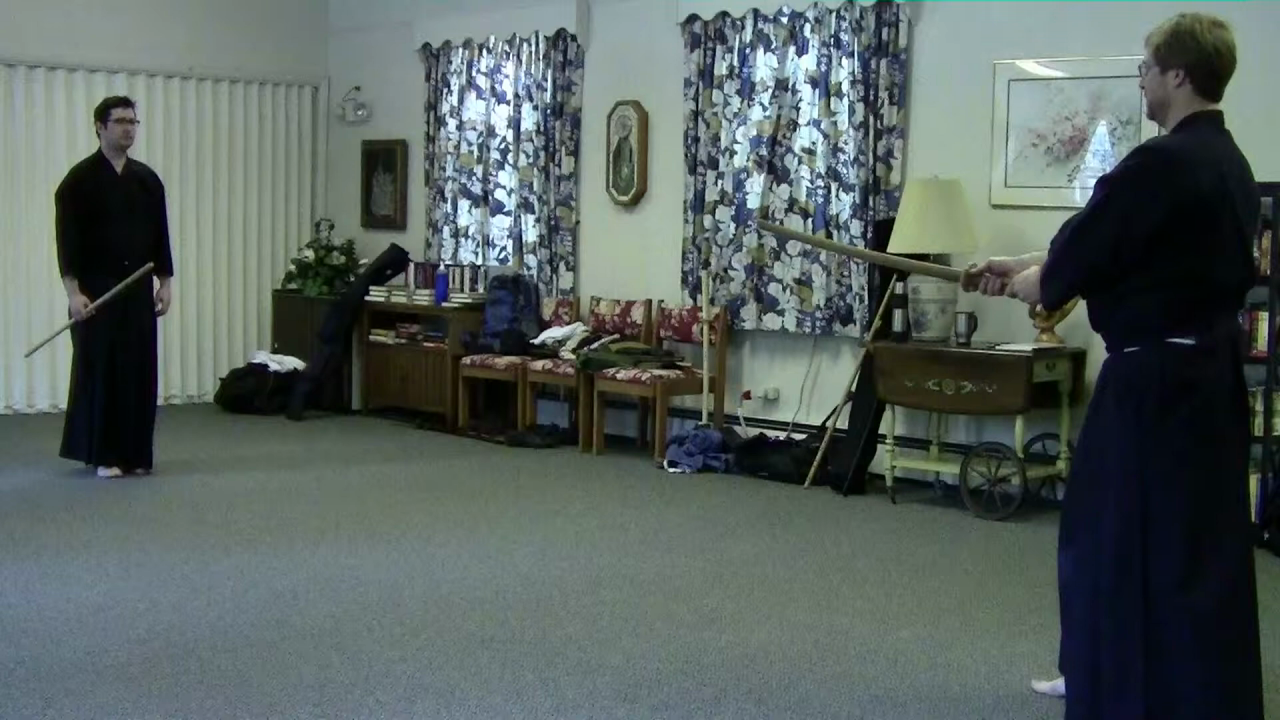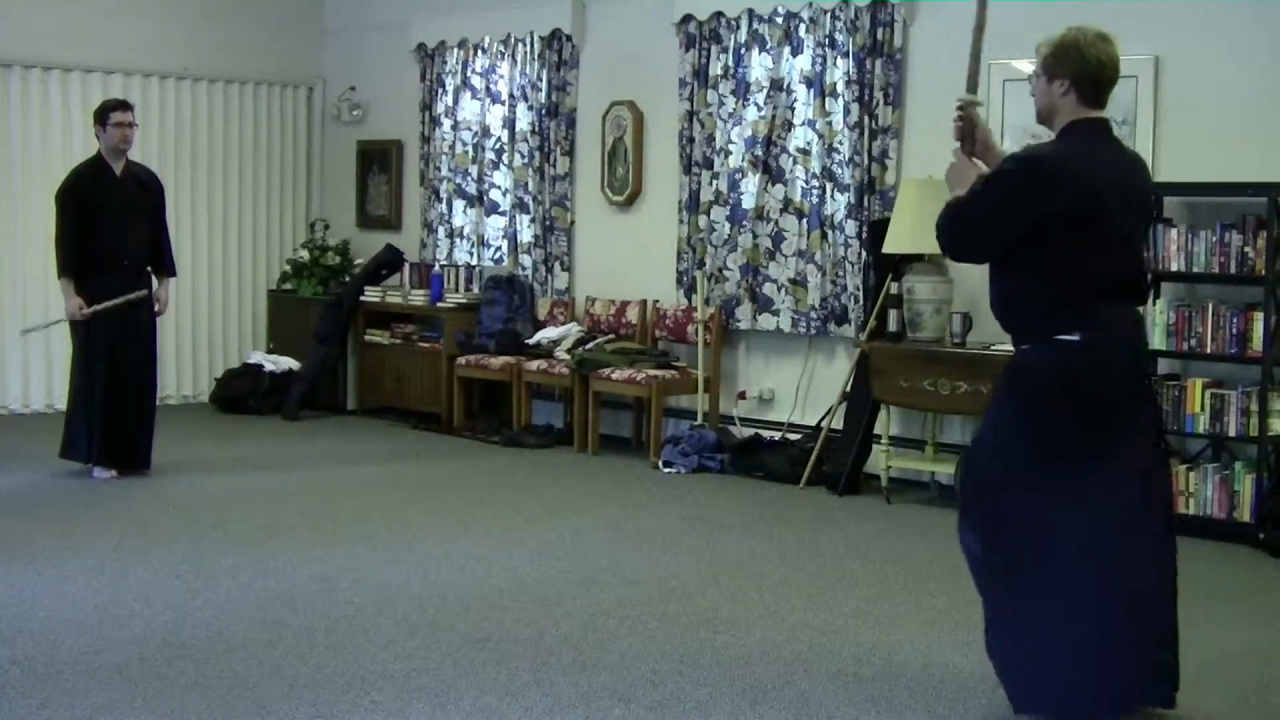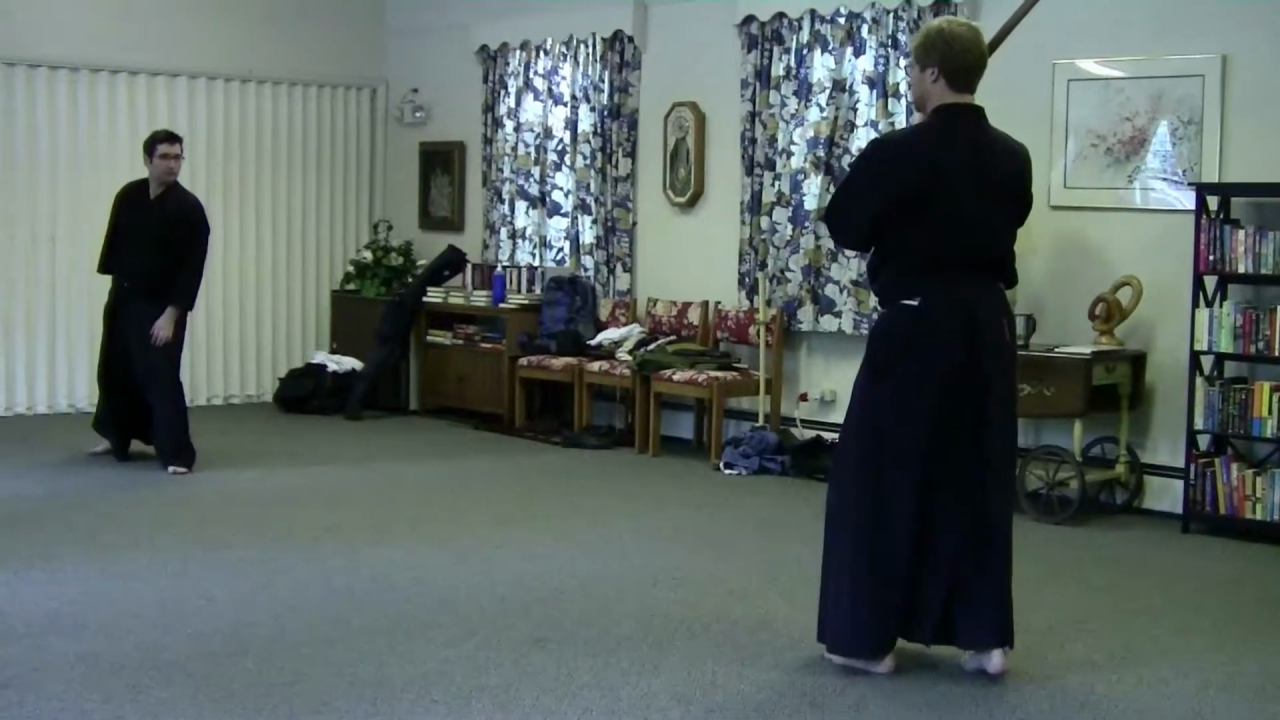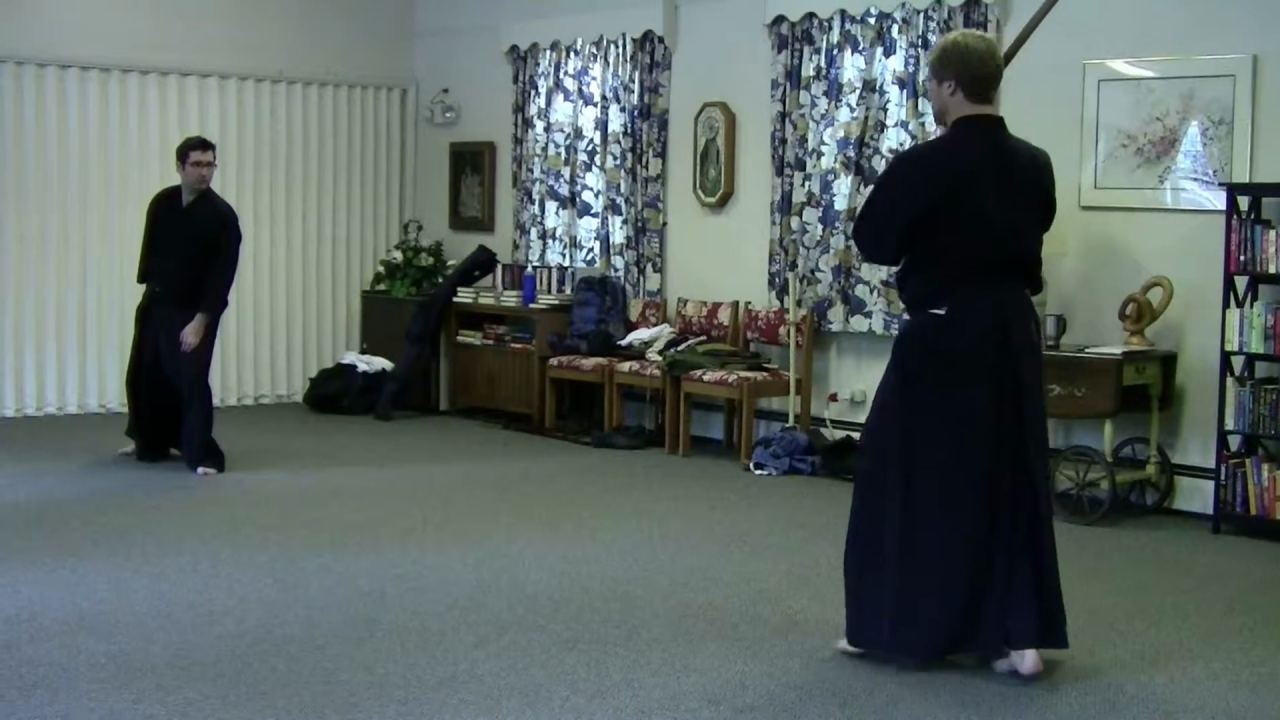
dt=1s
person 1, frame 1
left shoulder: (1164, 163)
right shoulder: (1227, 163)
left elbow: (1090, 247)
right elbow: (1113, 241)
left wrist: (1035, 281)
right wrist: (1024, 263)
left hip: (1158, 375)
right hip: (1201, 368)
left knee: (1143, 535)
right knee: (1192, 535)
person 1, frame 2
left shoulder: (1042, 167)
right shoulder: (1128, 168)
left elbow: (958, 235)
left wrist: (967, 186)
right wrist: (995, 165)
left hip: (1062, 360)
right hip: (1119, 353)
left knee: (1005, 503)
right knee: (1112, 511)
person 1, frame 3
left shoulder: (897, 153)
right shoulder: (1012, 157)
left elbow: (844, 226)
left hip: (916, 326)
right hip: (987, 326)
left knee: (881, 477)
right knee: (978, 480)
left ankle: (868, 637)
right ankle: (985, 638)
person 1, frame 4
left shoulder: (921, 165)
right shoulder: (1033, 165)
left elbow: (872, 241)
left hip: (942, 335)
right hip: (1012, 332)
left knee: (895, 470)
right knee: (1011, 478)
left ankle: (887, 626)
right ankle: (1022, 636)
person 2, frame 1
left shoulder: (147, 178)
right shoulder: (80, 179)
left elbow: (159, 235)
right elbow: (68, 239)
left wrist: (164, 283)
right wrist: (73, 291)
left hip: (138, 289)
right hip: (95, 289)
left knee: (138, 370)
right knee: (98, 369)
left ankle: (133, 452)
right ankle: (102, 453)
person 2, frame 2
left shoulder: (147, 180)
right shoulder: (80, 181)
left elbow: (159, 235)
right elbow: (67, 240)
left wrist: (163, 282)
right wrist: (70, 292)
left hip: (135, 289)
right hip: (94, 290)
left knee: (138, 371)
right knee: (97, 371)
left ankle: (130, 453)
right ankle: (99, 455)
person 2, frame 3
left shoulder: (189, 208)
right shoulder: (127, 196)
left elbow: (192, 267)
right elbow: (113, 241)
left wrist: (172, 314)
right wrist: (118, 280)
left hip: (162, 304)
right hip: (123, 298)
left knee: (162, 374)
right knee: (115, 370)
left ankle: (176, 453)
right ankle: (117, 436)
person 2, frame 4
left shoulder: (222, 215)
right shoulder: (162, 203)
left elbow: (222, 275)
right elbow: (150, 251)
left wrist: (201, 321)
right wrist: (150, 289)
left hip: (194, 310)
right hip: (156, 304)
left knee: (191, 378)
right knee: (145, 375)
left ankle: (203, 455)
right ankle: (150, 442)
